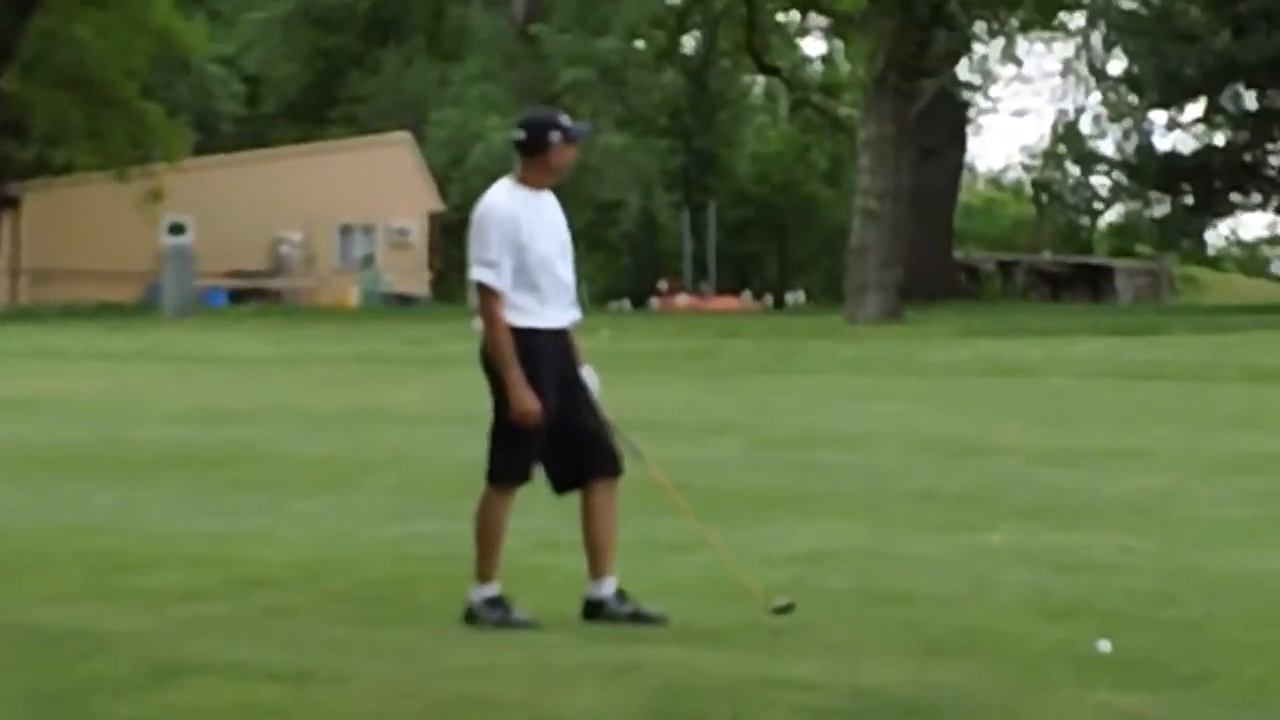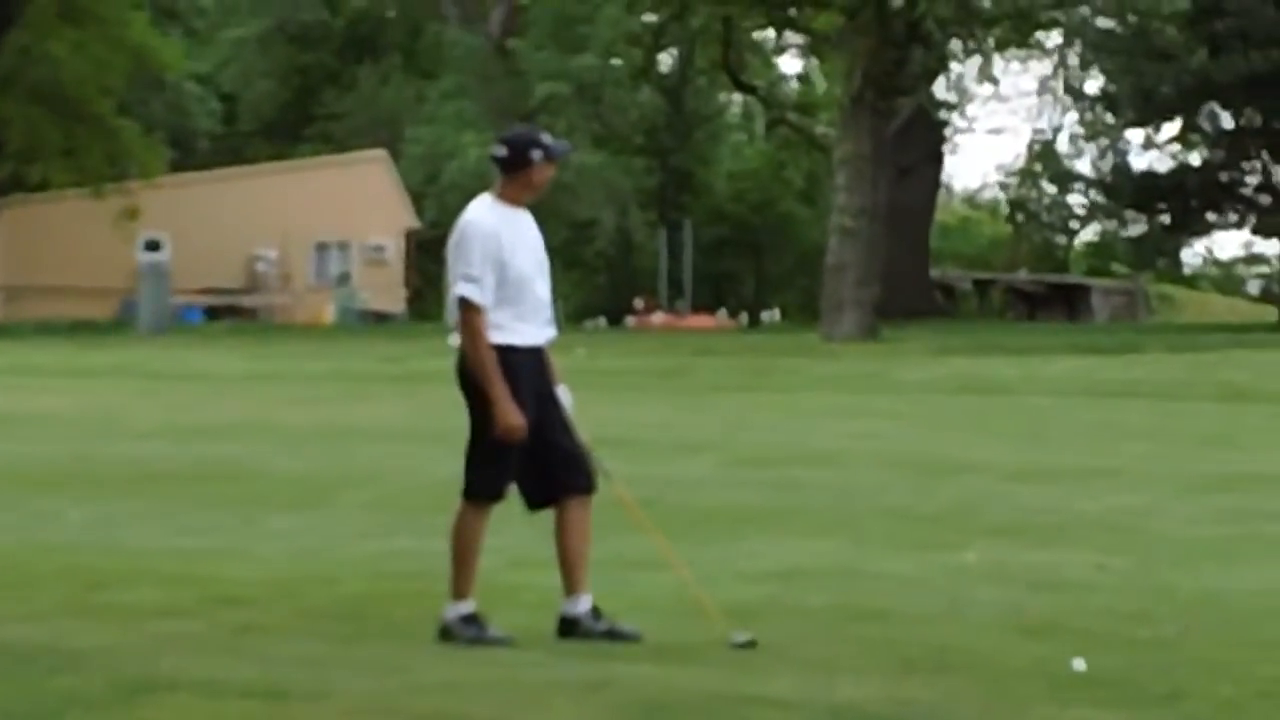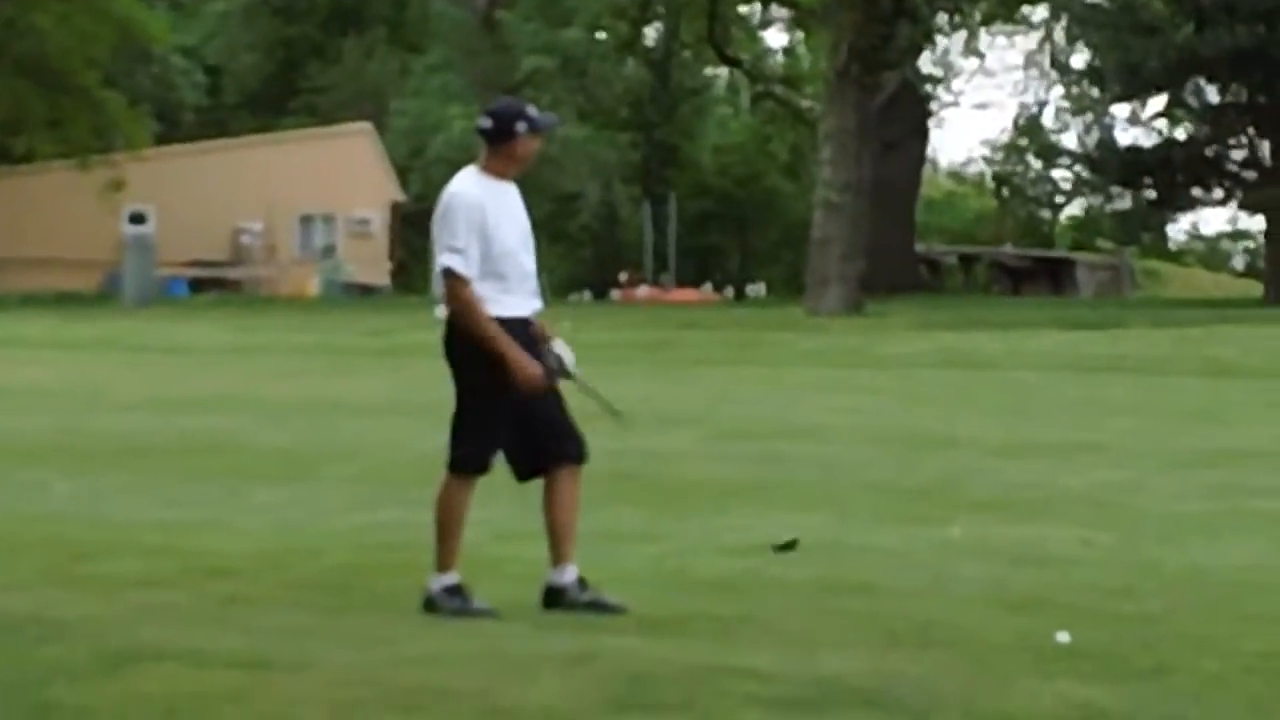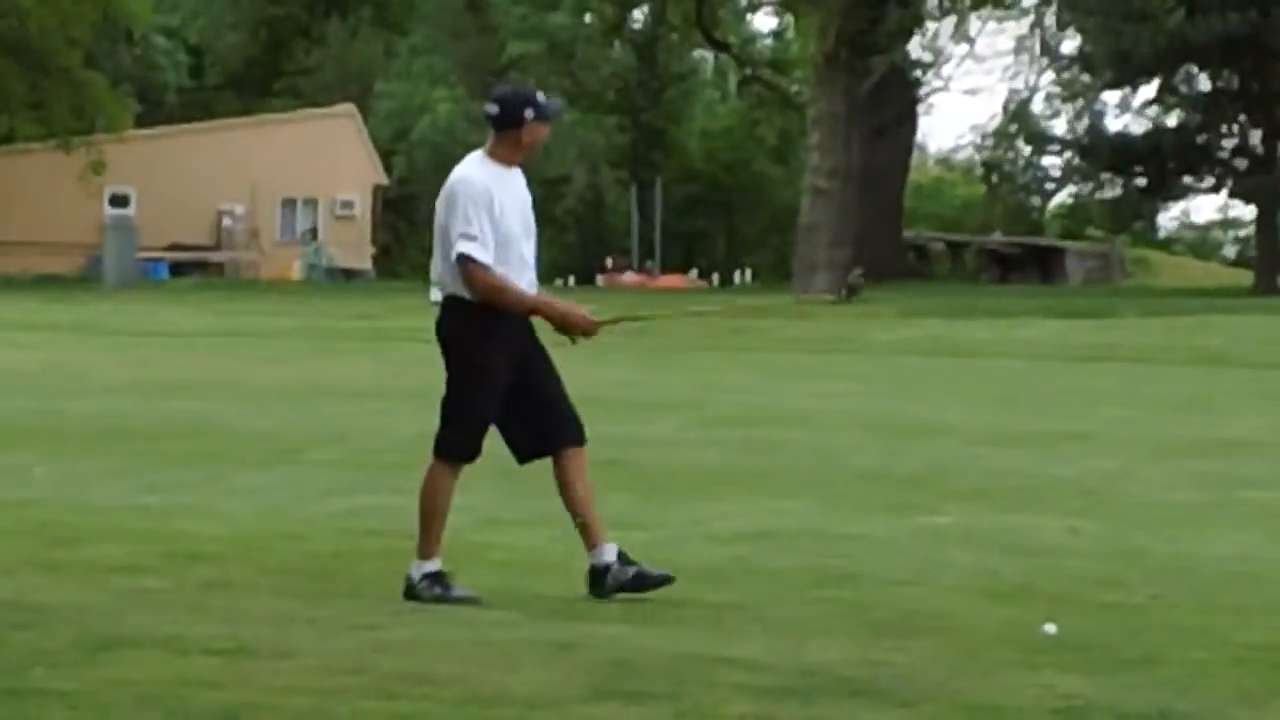
dt=0.3s
person 1, frame 1
left shoulder: (548, 202)
right shoulder: (500, 208)
right elbow: (491, 304)
left wrist: (578, 360)
right wrist: (515, 385)
left hip: (557, 349)
right hip: (521, 348)
left knee: (601, 466)
right knee: (506, 476)
left ankle: (603, 592)
right ankle: (484, 595)
person 1, frame 2
left shoulder: (522, 219)
right shoulder: (481, 224)
right elbow: (472, 320)
left wrist: (552, 379)
right wrist: (501, 401)
left hip: (532, 365)
right hip: (497, 366)
left knee: (575, 483)
right knee: (481, 493)
left ankle: (577, 610)
right ankle: (458, 612)
person 1, frame 3
left shoulder: (508, 191)
right shoulder: (465, 197)
right elbow: (459, 291)
left wrist: (545, 339)
right wrist: (511, 356)
left hip: (518, 338)
right hip: (482, 339)
left knee: (565, 454)
right knee: (467, 464)
left ankle: (563, 582)
right ankle: (443, 584)
person 1, frame 4
left shoulder: (513, 176)
right shoulder: (472, 182)
right elbow: (478, 277)
left wrist: (554, 311)
right wrist: (554, 310)
left hip: (513, 325)
right hip: (475, 322)
left knee: (567, 438)
right knee: (453, 452)
left ankle: (605, 563)
right ankle: (425, 572)
